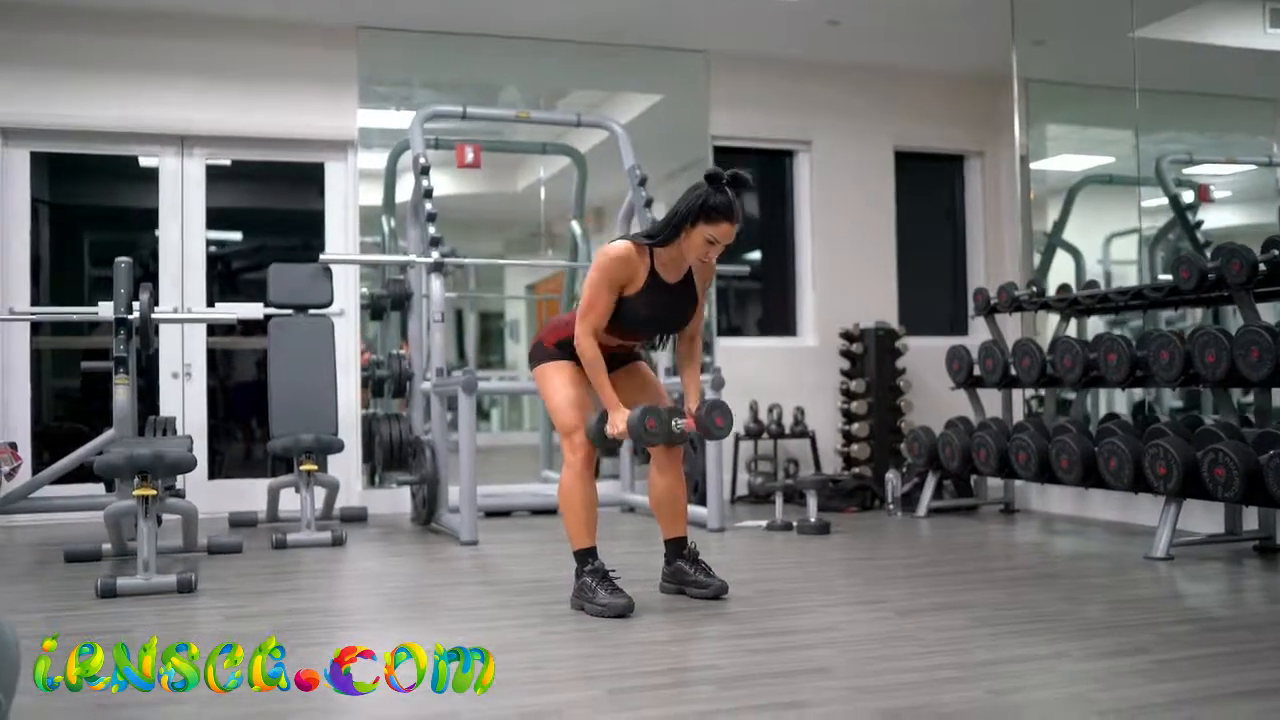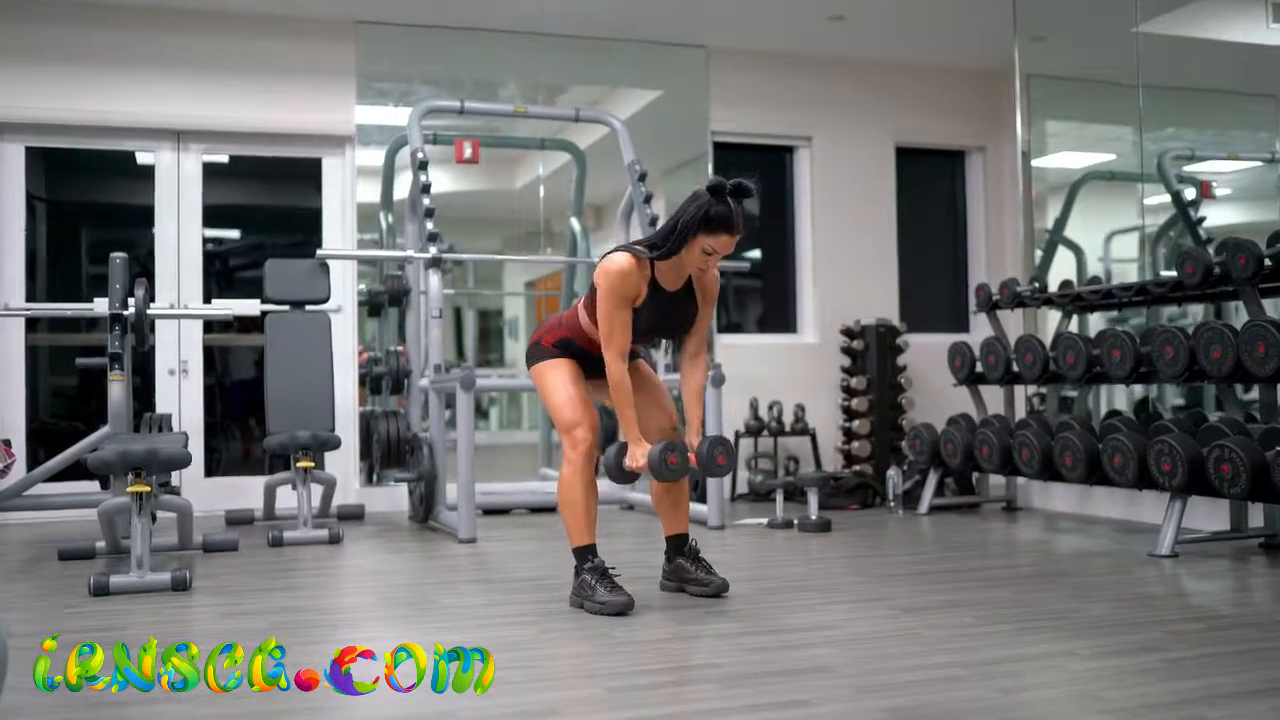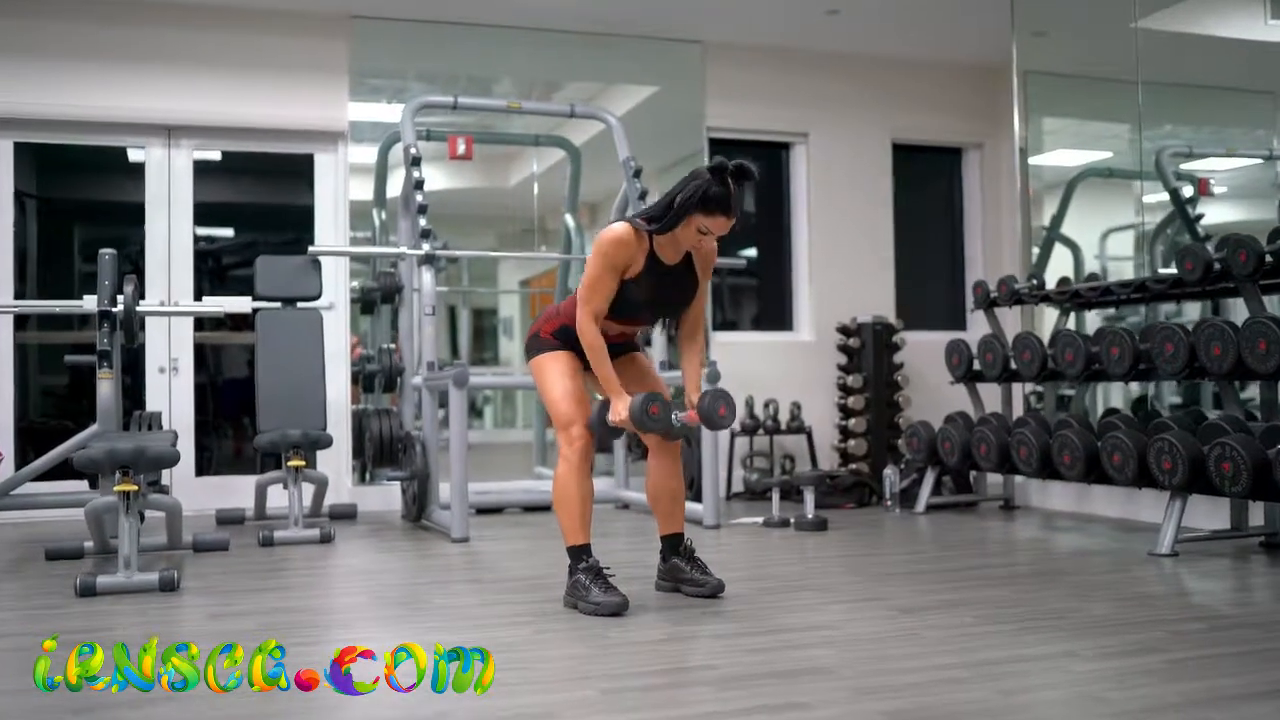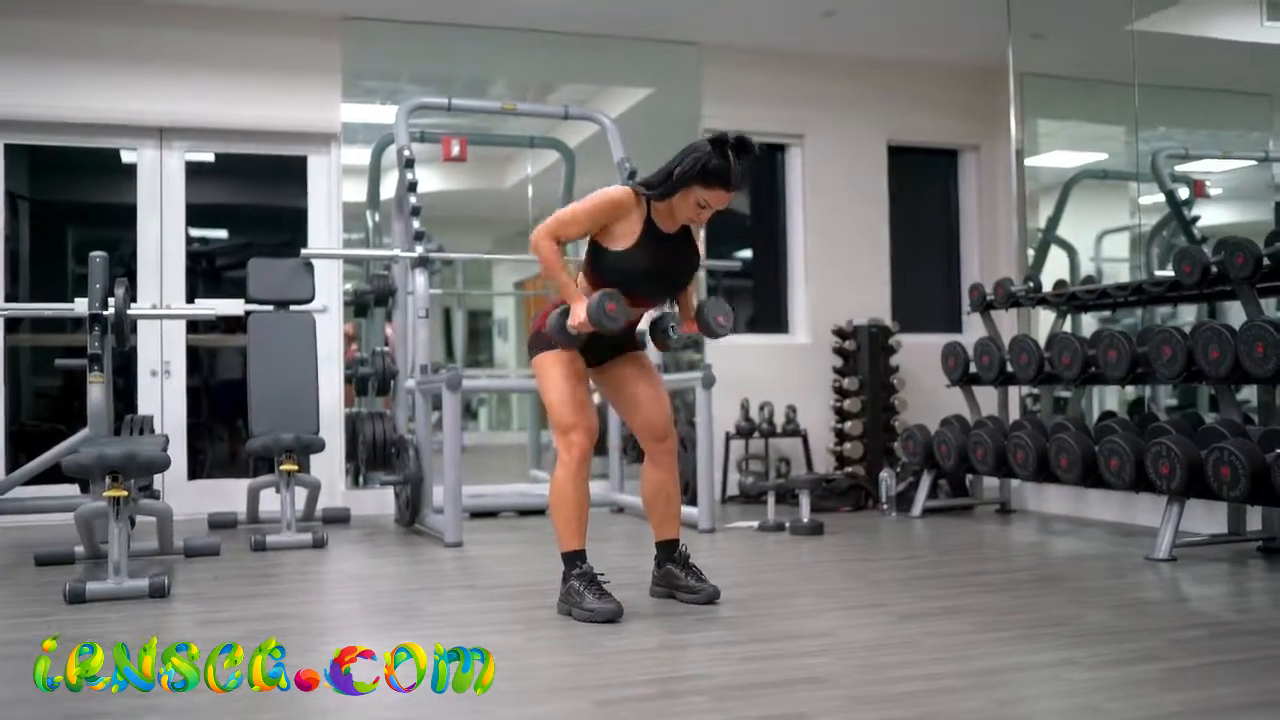
dt=0.3s
person 1, frame 1
left shoulder: (702, 270)
right shoulder: (622, 257)
left elbow: (689, 338)
right elbow: (584, 333)
left wrist: (692, 400)
right wrist: (613, 409)
left hip: (620, 355)
right hip: (563, 348)
left knee: (668, 441)
right knee: (582, 441)
left ankle: (678, 561)
right ankle: (588, 575)
person 1, frame 2
left shoulder: (706, 279)
right shoulder: (623, 268)
left elbow: (695, 356)
right elbow: (614, 359)
left wrist: (694, 432)
right wrist: (634, 440)
left hip: (616, 353)
right hip: (560, 348)
left knee: (670, 439)
right knee: (582, 438)
left ankle: (679, 558)
right ankle: (587, 572)
person 1, frame 3
left shoulder: (703, 255)
right shoulder: (622, 239)
left elbow: (692, 330)
right elbow: (587, 321)
left wrist: (693, 396)
right wrist: (617, 397)
left hip: (619, 343)
right hip: (561, 338)
left knee: (667, 433)
right knee: (578, 435)
left ankle: (674, 557)
right ankle: (581, 571)
person 1, frame 4
left shoulder: (693, 220)
right shoulder: (620, 204)
right elbow: (542, 237)
left wrist: (688, 309)
right wrist: (574, 297)
left hip: (620, 338)
right hip: (563, 331)
left knee: (663, 438)
right knee: (578, 440)
left ankle: (669, 563)
right ankle: (575, 577)
